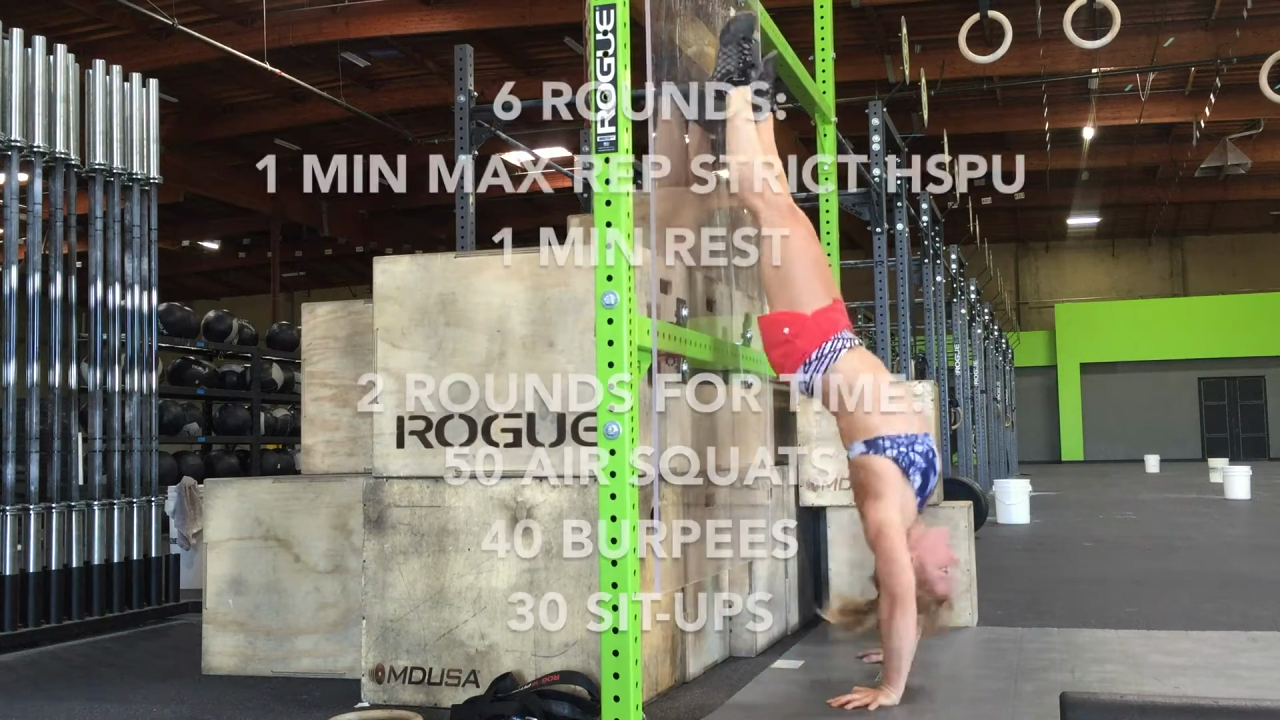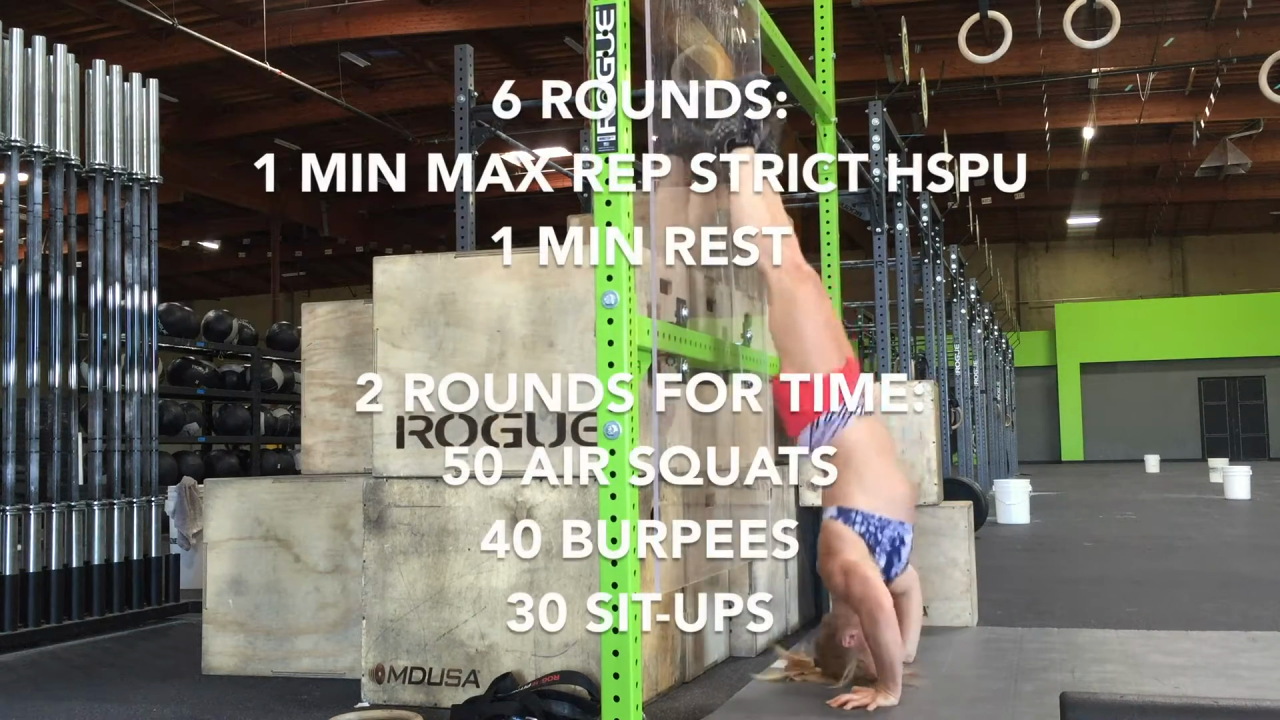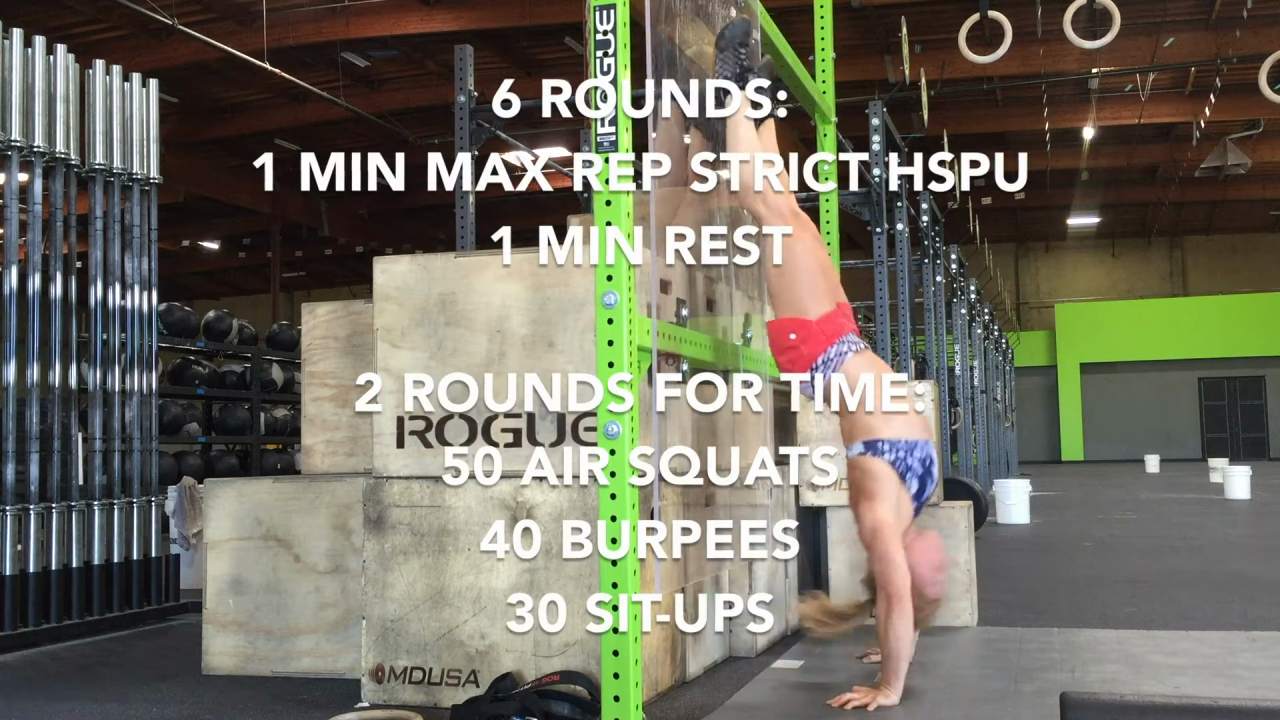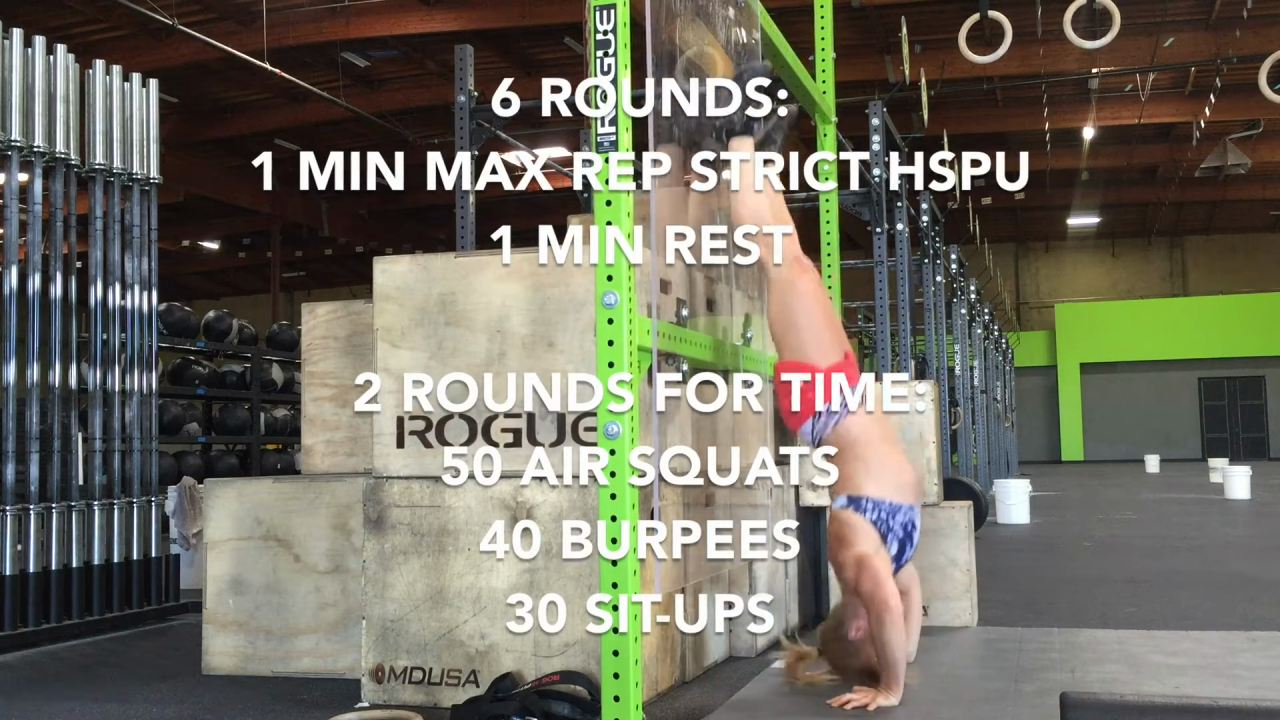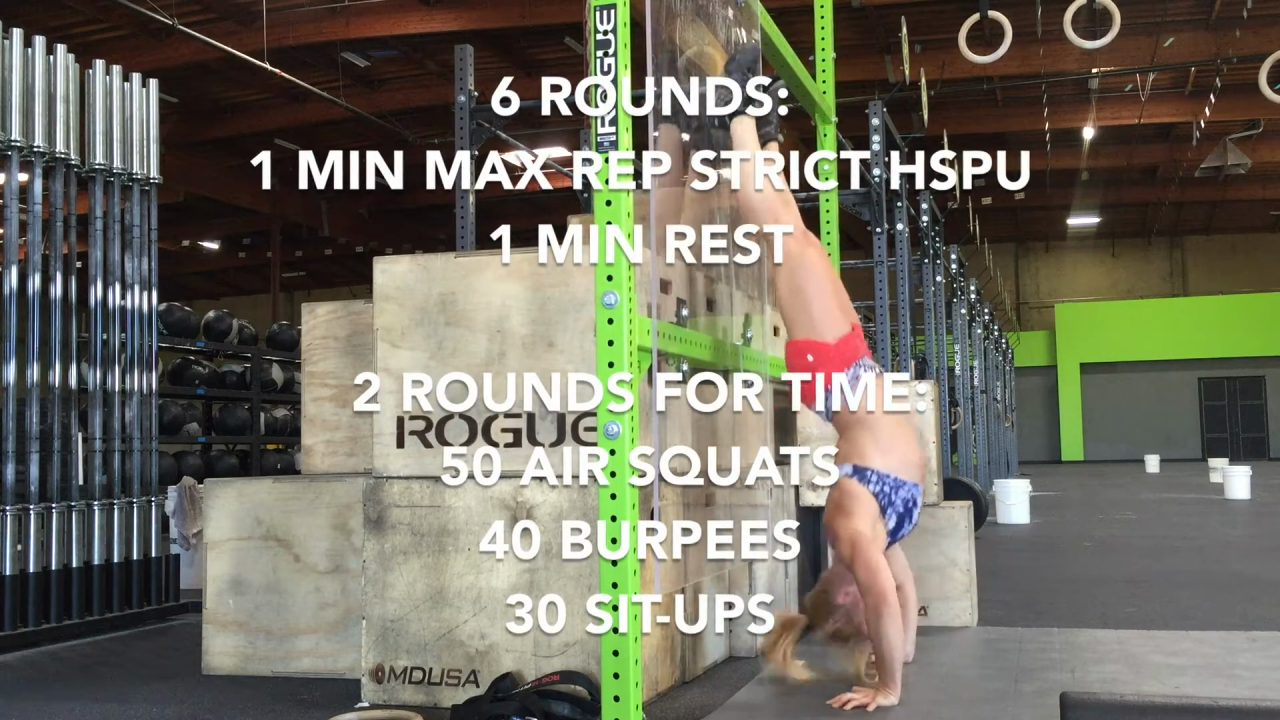
dt=0.4s
person 1, frame 1
left shoulder: (895, 501)
right shoulder: (887, 502)
right wrist: (890, 687)
left hip: (822, 341)
right hip: (814, 343)
left knee: (777, 208)
right knee: (767, 202)
left ankle: (753, 94)
right ankle: (741, 83)
person 1, frame 2
right shoulder: (848, 557)
left wrist: (890, 683)
right wrist: (889, 684)
left hip: (831, 397)
right hip: (826, 399)
left knee: (788, 267)
right knee: (784, 268)
right ankle: (744, 148)
person 1, frame 3
left shoulder: (888, 504)
right shoulder: (882, 505)
right wrist: (889, 686)
left hip: (829, 342)
right hip: (820, 345)
left knee: (780, 213)
right knee: (774, 210)
left ankle: (753, 101)
right ankle: (743, 95)
person 1, frame 4
left shoulder: (865, 549)
right shoulder: (862, 549)
left wrist: (890, 686)
right wrist: (889, 685)
left hip: (831, 396)
right hip: (823, 395)
left knee: (787, 265)
right knee: (780, 259)
right ankle: (744, 139)
person 1, frame 5
left shoulder: (863, 524)
right shoulder: (858, 523)
left elbow: (897, 594)
left wrist: (891, 679)
right wrist: (888, 684)
left hip: (840, 363)
right hip: (832, 365)
left knee: (793, 239)
right knee: (786, 236)
right ankle: (745, 117)
